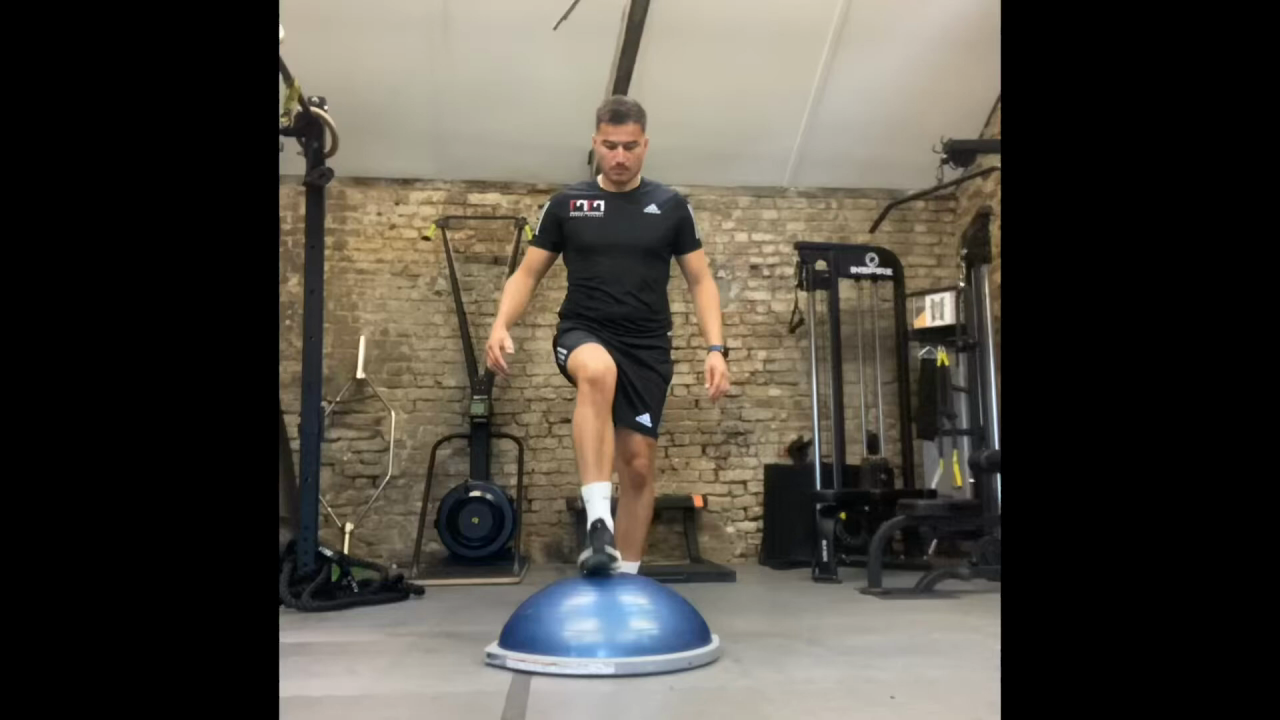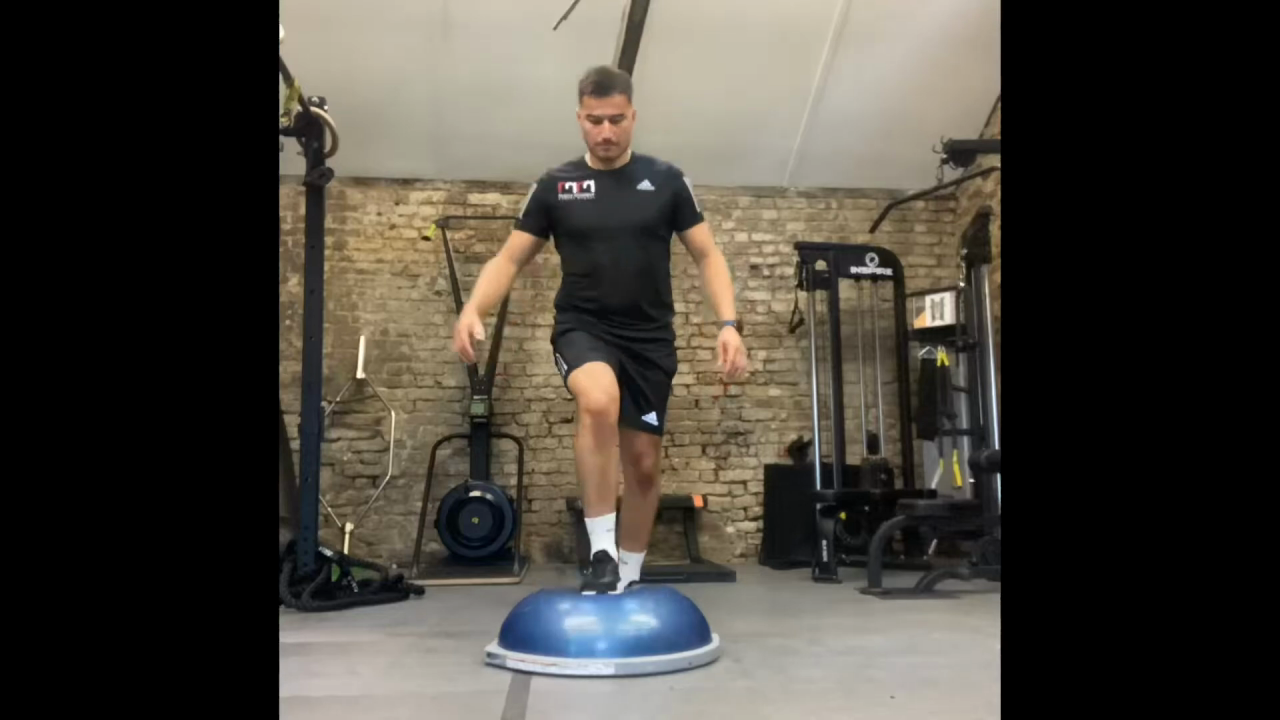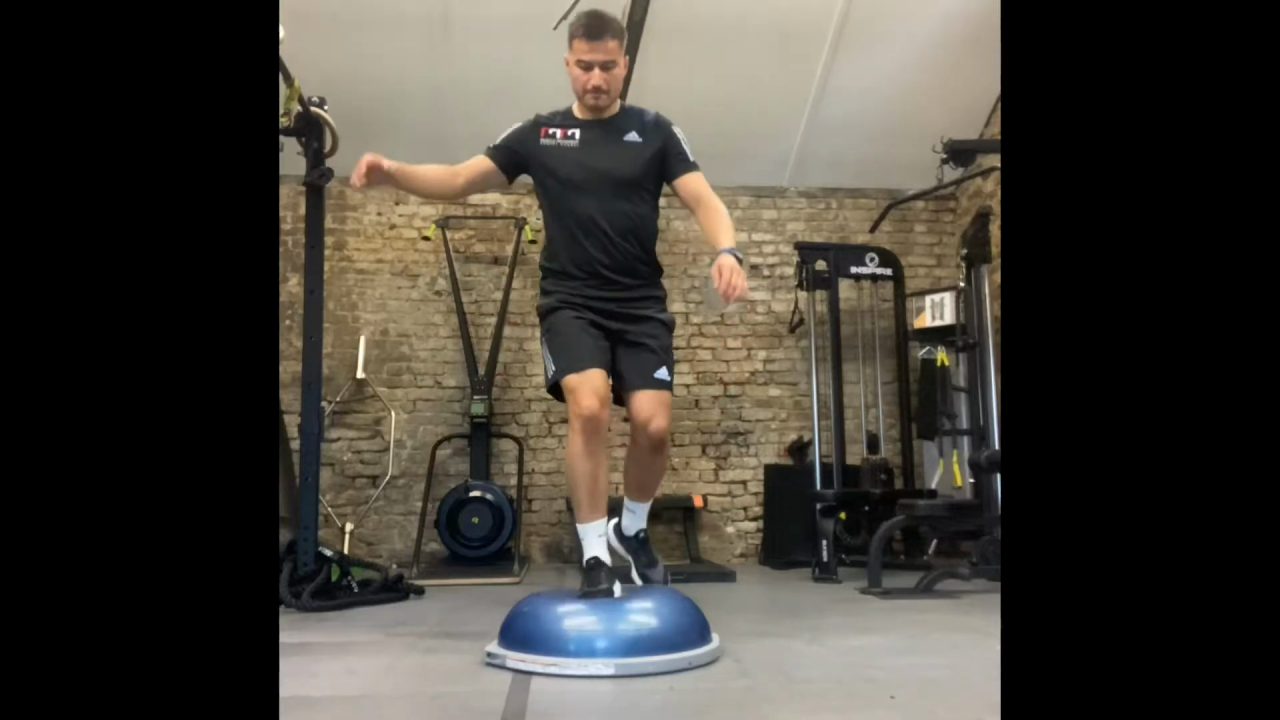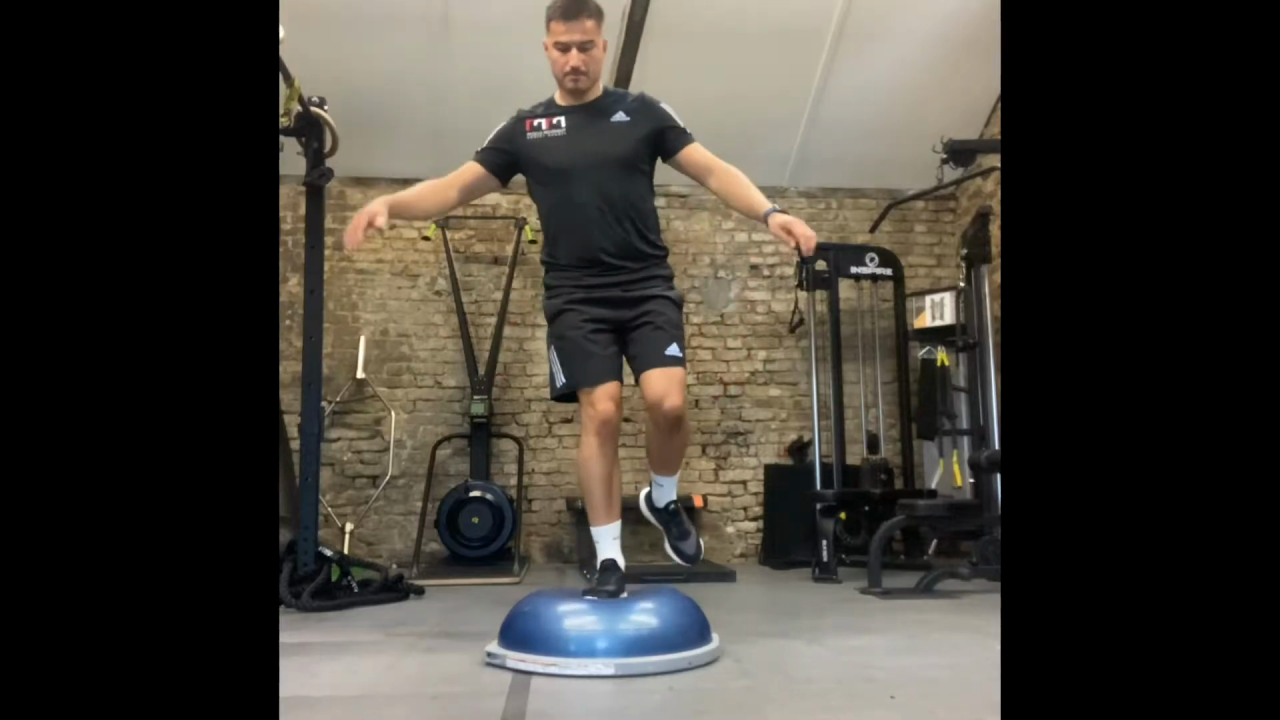
dt=0.4s
person 1, frame 1
left shoulder: (671, 205)
right shoulder: (566, 203)
left elbow: (700, 280)
right elbow: (528, 272)
left wrist: (715, 347)
right wrist: (501, 324)
left hip: (647, 346)
right hip: (584, 333)
left knee: (638, 464)
right knee: (599, 373)
left ankle: (627, 578)
right ankle: (598, 525)
person 1, frame 2
left shoulder: (666, 180)
right shoulder: (555, 186)
left elbow: (706, 255)
right elbow: (509, 260)
left wrist: (727, 323)
right wrist: (473, 310)
left hip: (648, 337)
right hip: (583, 328)
left knee: (644, 461)
right knee: (600, 401)
left ankle: (630, 575)
right ankle: (602, 552)
person 1, frame 3
left shoulder: (655, 131)
right shoulder: (538, 133)
left elbow: (704, 201)
right elbow: (457, 180)
left wrist: (726, 253)
right wrist: (394, 171)
left hip: (640, 302)
right hip: (570, 301)
left knee: (653, 423)
right knee: (588, 411)
left ankle: (634, 528)
right ankle: (596, 558)
person 1, frame 4
left shoulder: (642, 111)
right shoulder: (525, 129)
left elbow: (712, 170)
right elbow: (454, 191)
left wrist: (771, 213)
right wrist: (389, 204)
left hip: (648, 286)
right hip: (578, 296)
left knee: (669, 401)
right knee: (601, 414)
left ankle: (663, 501)
right ankle: (608, 558)
